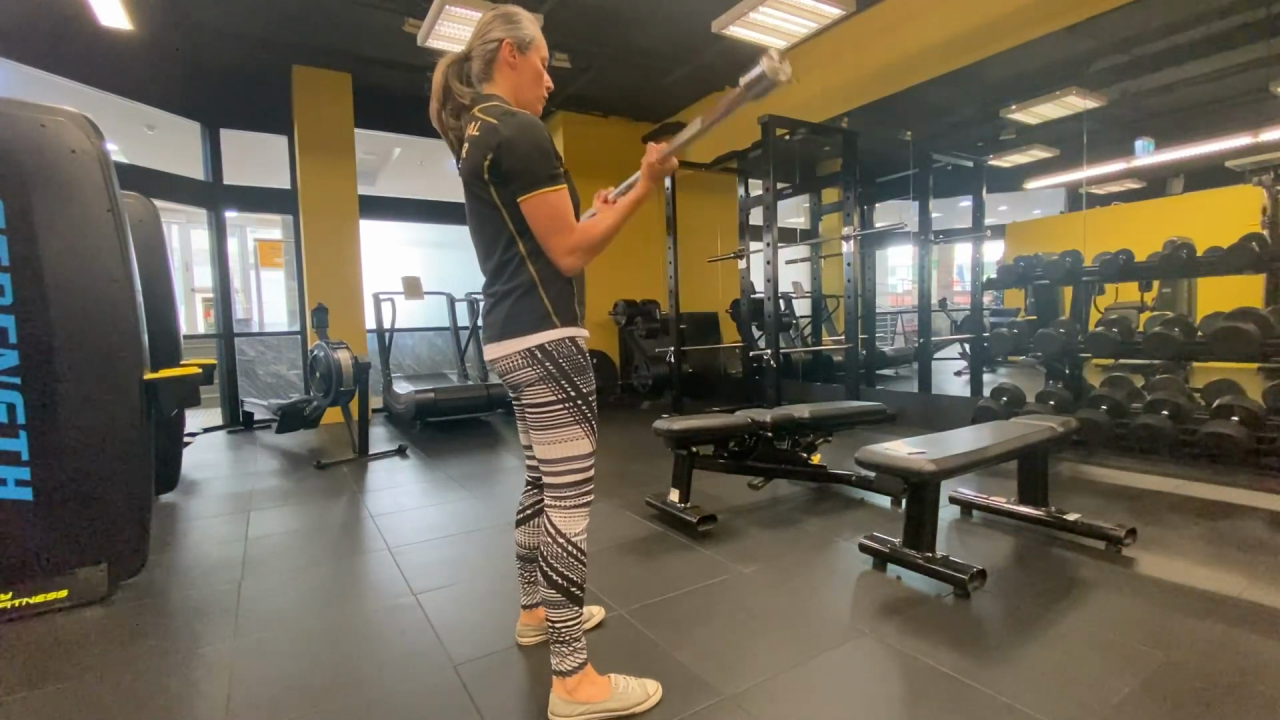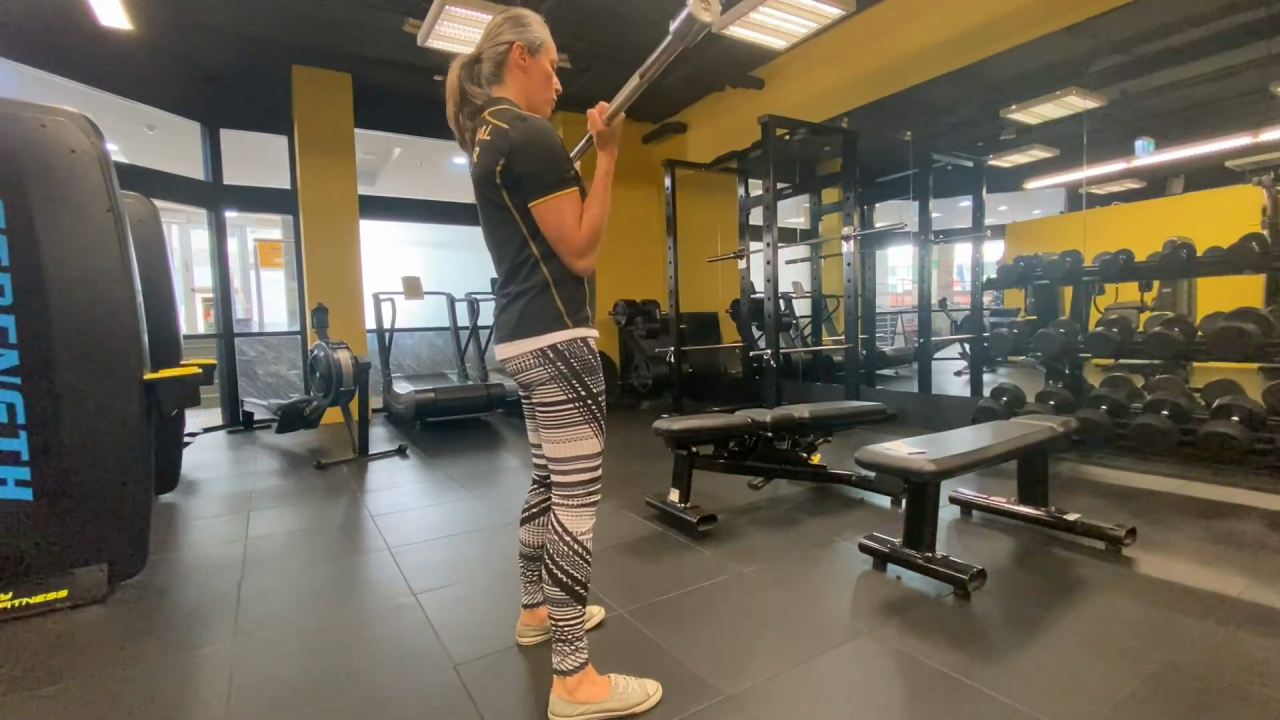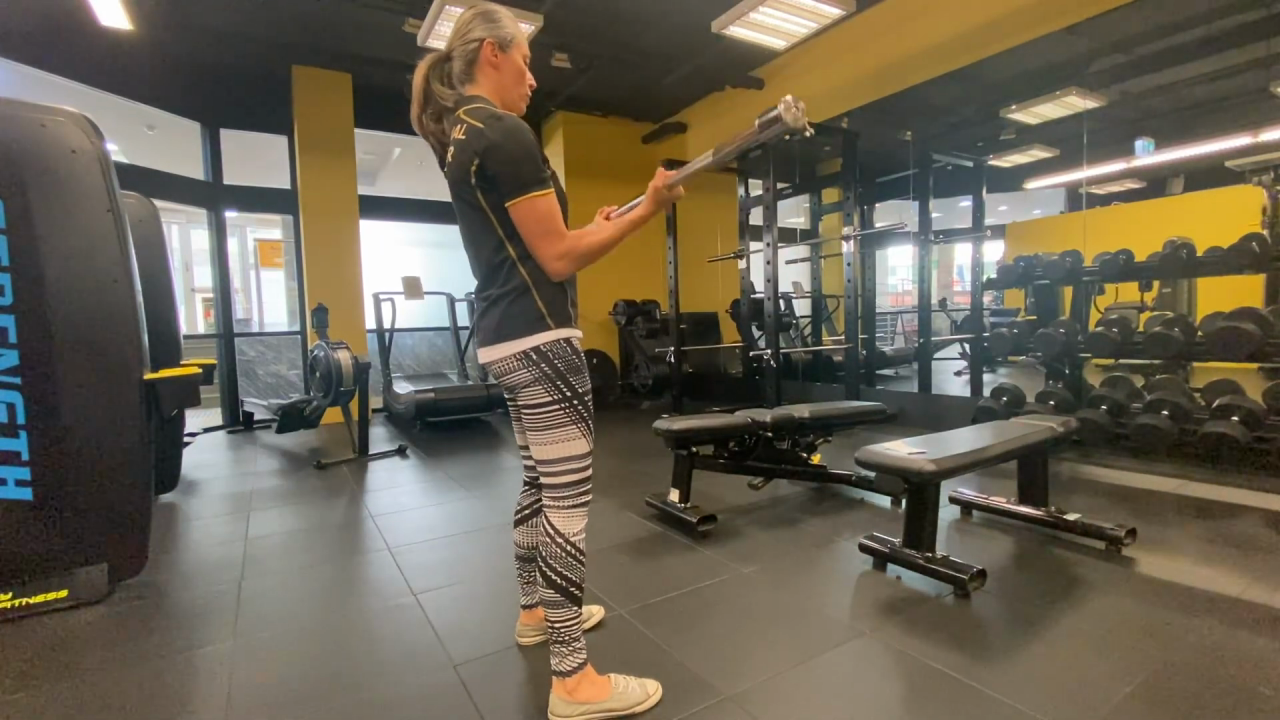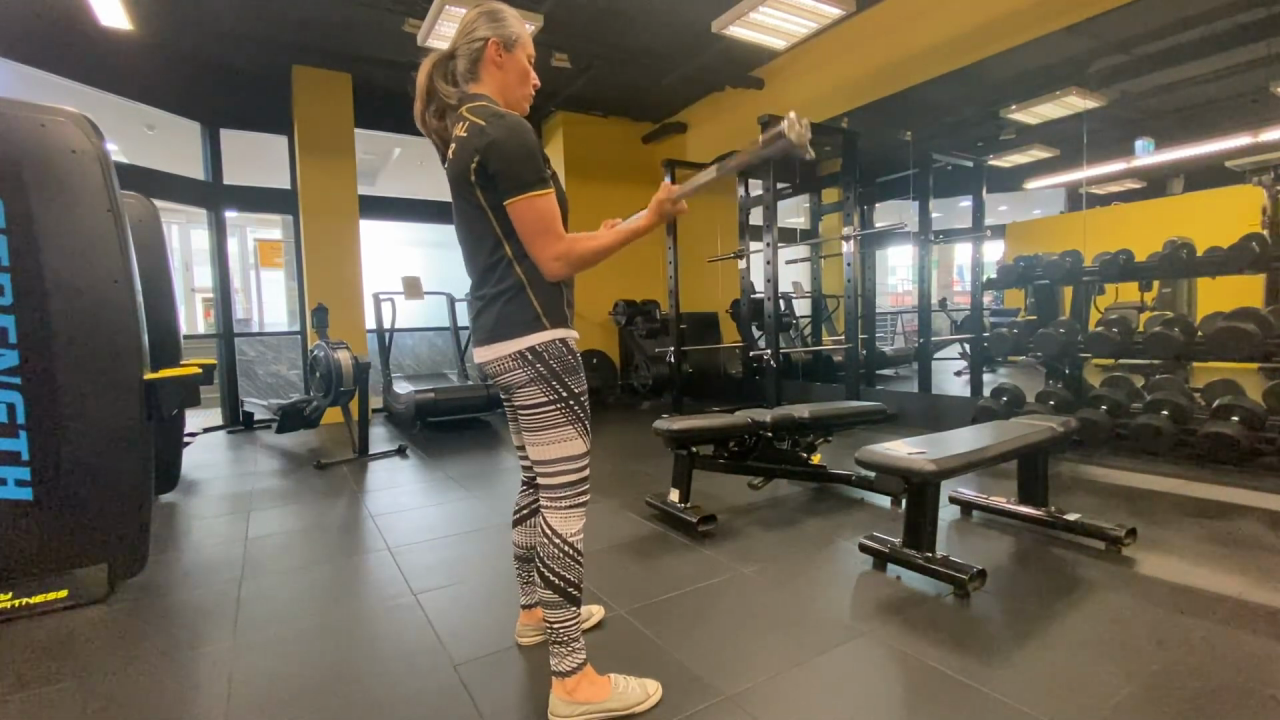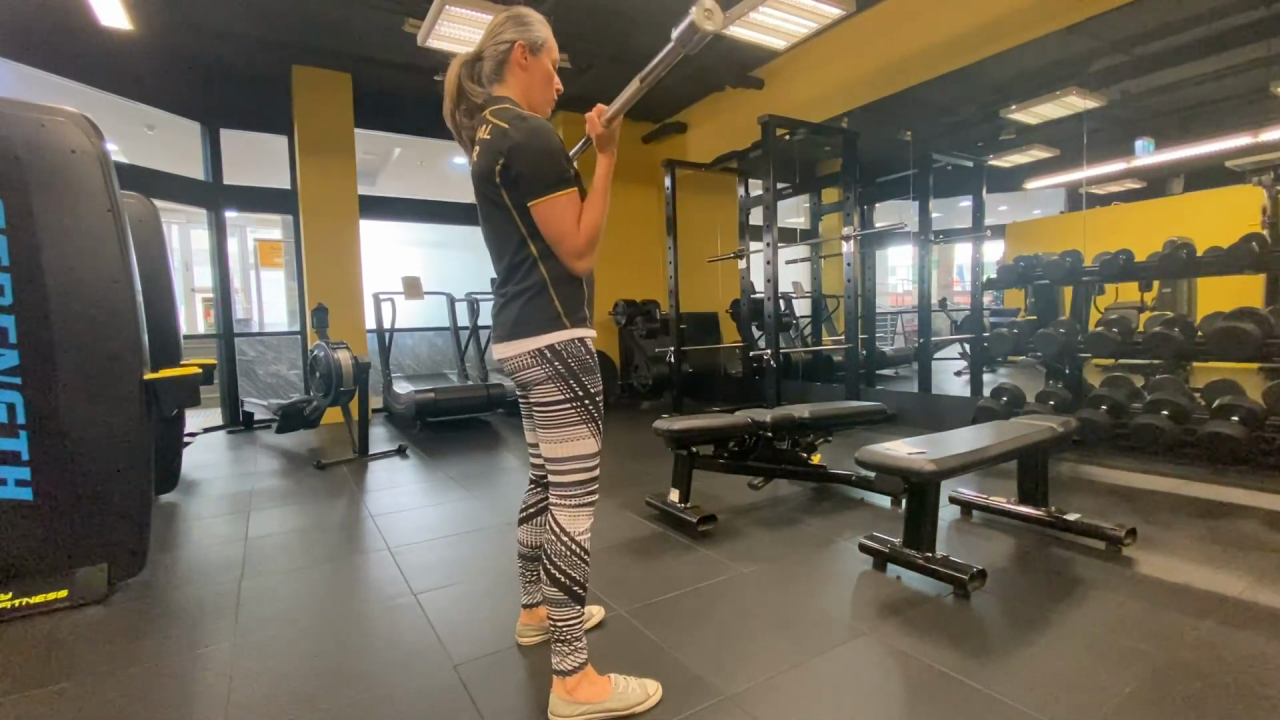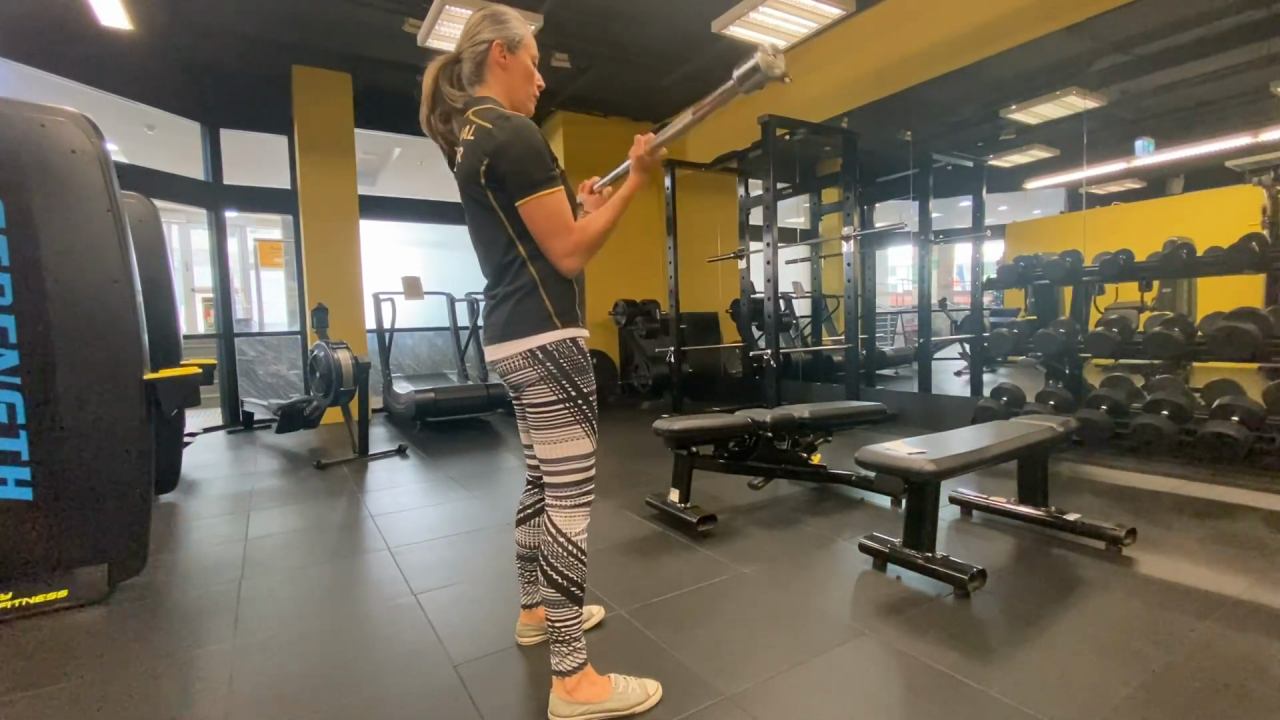
dt=0.4s
person 1, frame 1
left shoulder: (476, 134)
right shoulder: (521, 132)
right elbow: (567, 254)
left wrist: (595, 212)
right wrist: (642, 190)
left hip: (510, 334)
right hip: (544, 336)
left knee: (542, 481)
right knee: (569, 495)
left ankle: (535, 611)
person 1, frame 2
left shoulder: (488, 135)
right shoulder: (531, 134)
right elbow: (580, 254)
left wrist: (575, 175)
right wrist: (606, 159)
left hip: (523, 334)
right hip: (555, 337)
left knee: (548, 480)
right knee: (577, 496)
left ankle: (537, 609)
person 1, frame 3
left shoulder: (461, 136)
right shoulder: (506, 135)
right elbow: (558, 257)
left wrist: (591, 228)
right wrist: (645, 210)
left hip: (505, 336)
right hip: (538, 339)
left knee: (539, 481)
right knee: (568, 496)
left ankle: (535, 610)
person 1, frame 4
left shoulder: (464, 135)
right shoulder: (507, 133)
right elbow: (554, 259)
left wrist: (599, 235)
right wrist: (644, 223)
left hip: (501, 336)
right hip: (534, 338)
left knee: (537, 483)
right knee: (565, 497)
left ankle: (535, 610)
person 1, frame 5
left shoulder: (489, 135)
right shoulder: (530, 134)
right elbow: (579, 255)
left wrist: (577, 188)
right wrist: (606, 157)
left hip: (521, 333)
right hip: (553, 336)
left knee: (545, 479)
right knee: (574, 494)
left ankle: (536, 609)
person 1, frame 6
left shoulder: (470, 137)
right shoulder: (513, 134)
right elbow: (569, 255)
left wrist: (578, 205)
right wrist: (636, 180)
left hip: (512, 334)
right hip: (544, 337)
left knee: (543, 480)
right knee: (570, 496)
left ankle: (536, 610)
